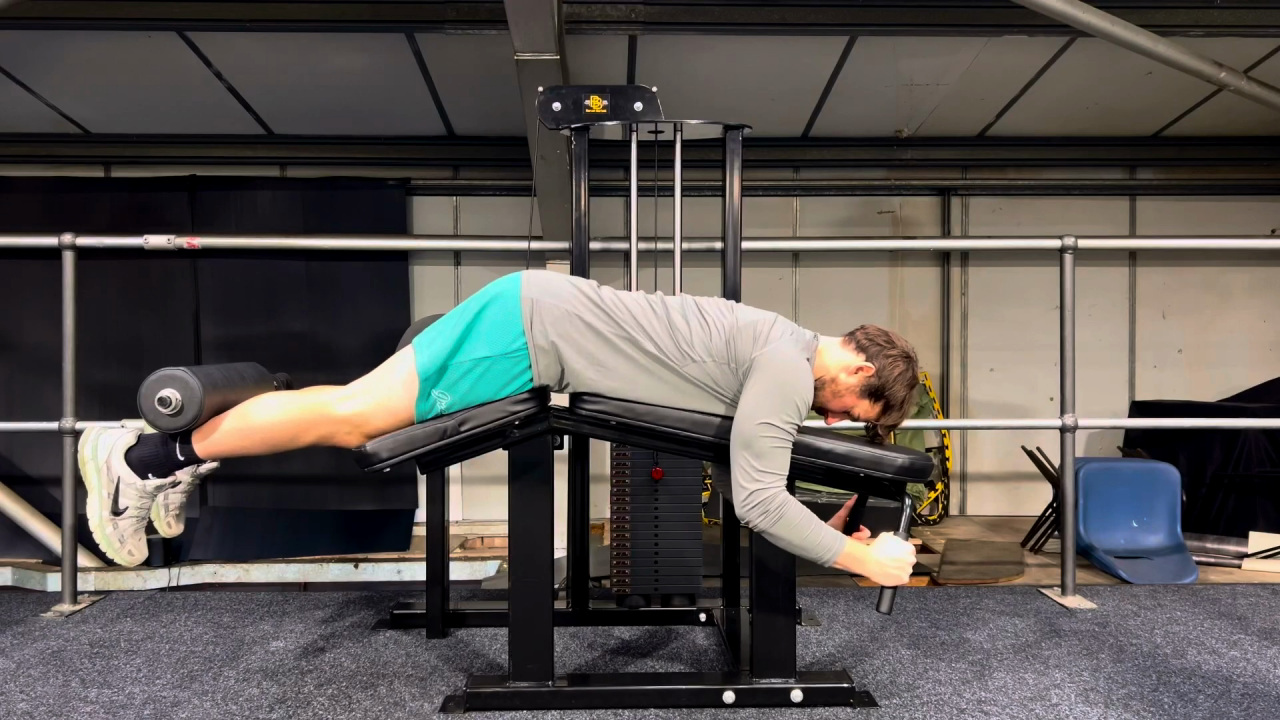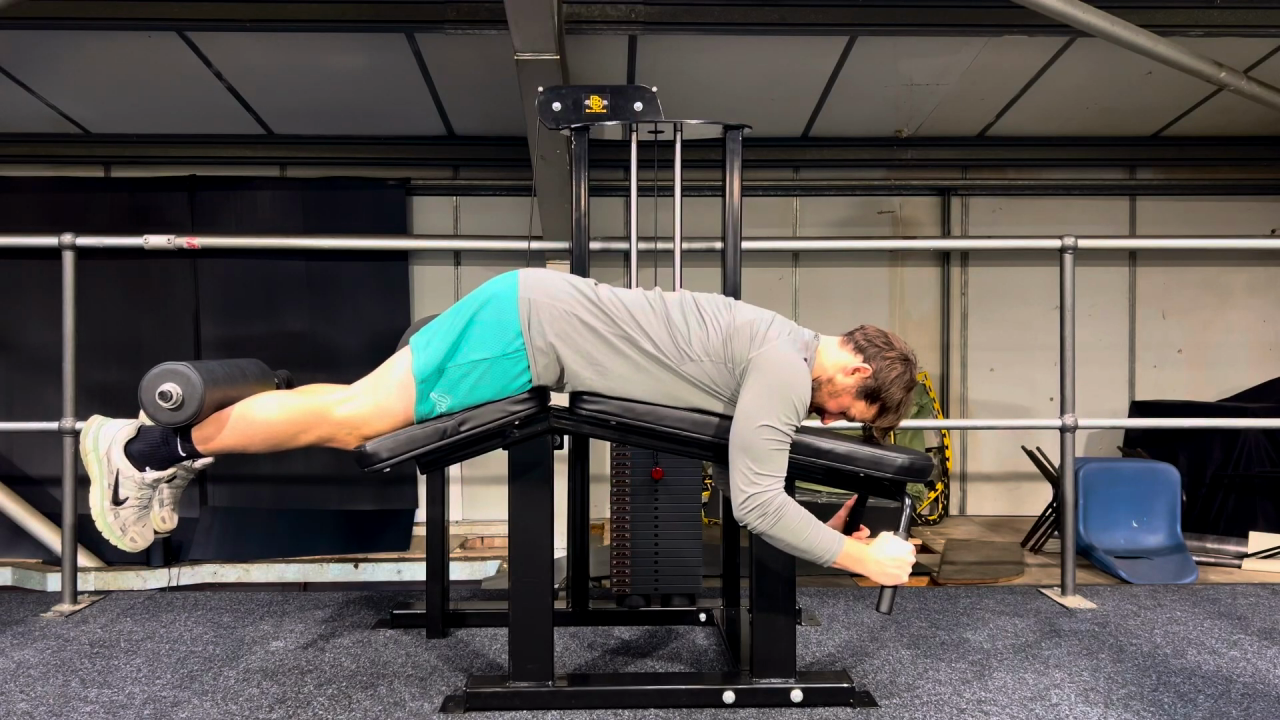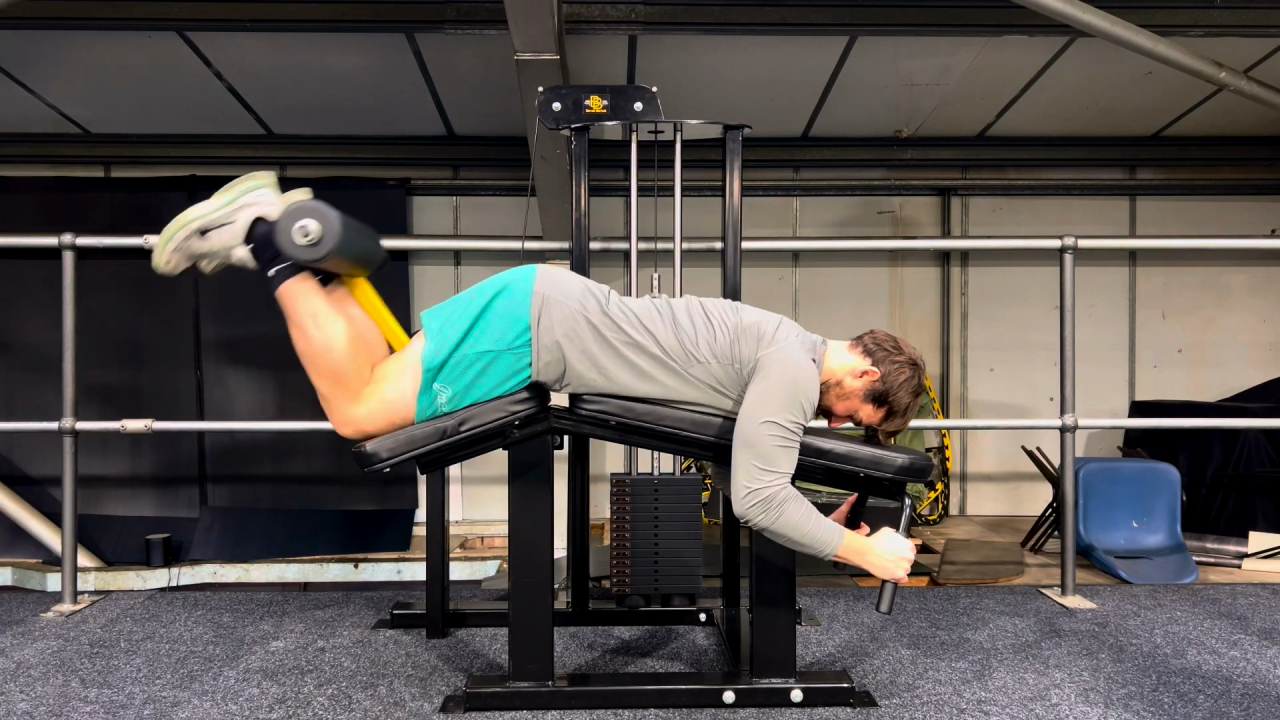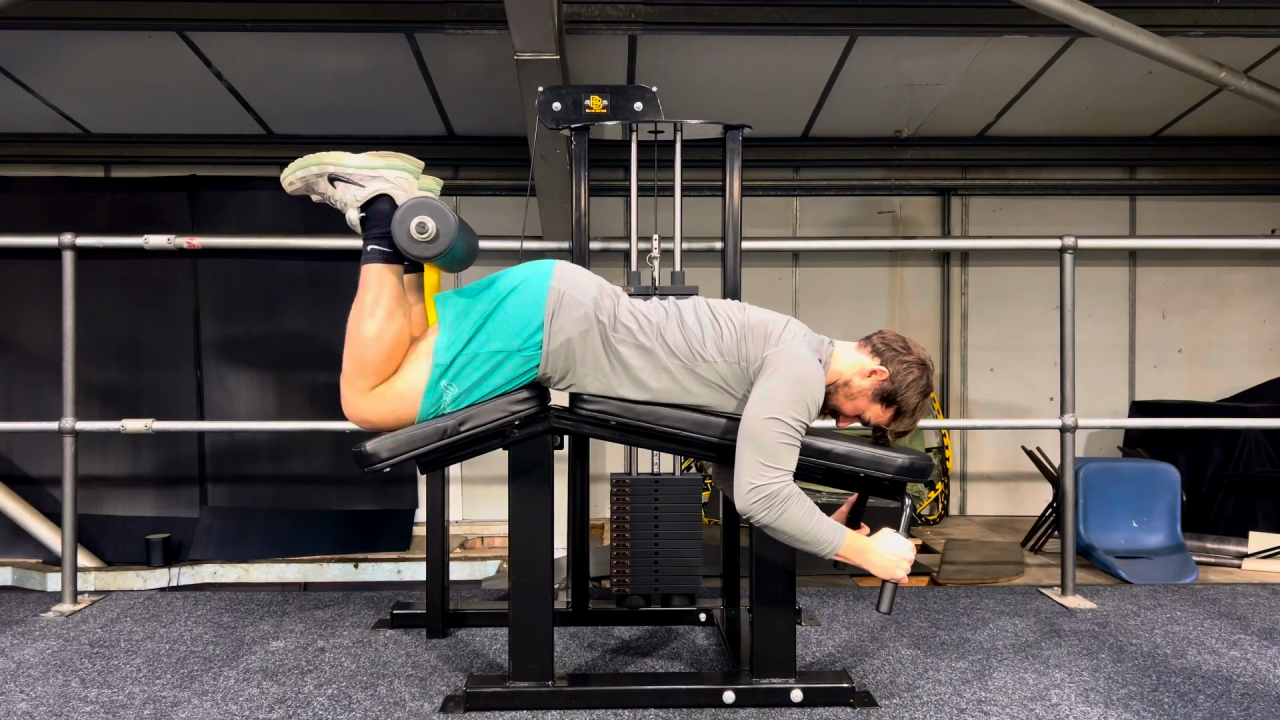
dt=1s
person 1, frame 1
left shoulder: (783, 357)
right shoulder: (788, 367)
left elbow: (745, 475)
right elbow: (758, 502)
left wrist: (832, 522)
right wrist: (863, 560)
left hip: (545, 325)
right hip: (533, 327)
left knee: (359, 416)
right knee: (350, 417)
left ankle: (184, 452)
right ankle: (151, 458)
person 1, frame 2
left shoulder: (784, 350)
right shoulder: (784, 366)
left elbow: (755, 468)
right elbow: (754, 500)
left wrist: (827, 521)
right wrist: (862, 558)
left hip: (539, 316)
right hip: (530, 327)
left knee: (356, 412)
right knee: (348, 419)
left ankle: (181, 440)
right ankle: (153, 447)
person 1, frame 3
left shoulder: (782, 356)
right shoulder: (794, 368)
left elbow: (737, 478)
right elbow: (759, 496)
left wrist: (821, 522)
right wrist: (862, 551)
left hip: (545, 306)
right hip: (536, 322)
left knee: (373, 381)
right knee: (361, 410)
left ankle: (292, 248)
right ankle: (270, 242)
person 1, frame 4
left shoulder: (789, 354)
right shoulder: (801, 368)
left elbow: (734, 466)
right elbow: (759, 494)
left wrist: (823, 524)
right wrist: (864, 551)
left hip: (556, 302)
right hip: (545, 318)
left knee: (390, 373)
right knee: (367, 400)
left ankle: (399, 222)
right ankle: (383, 212)
